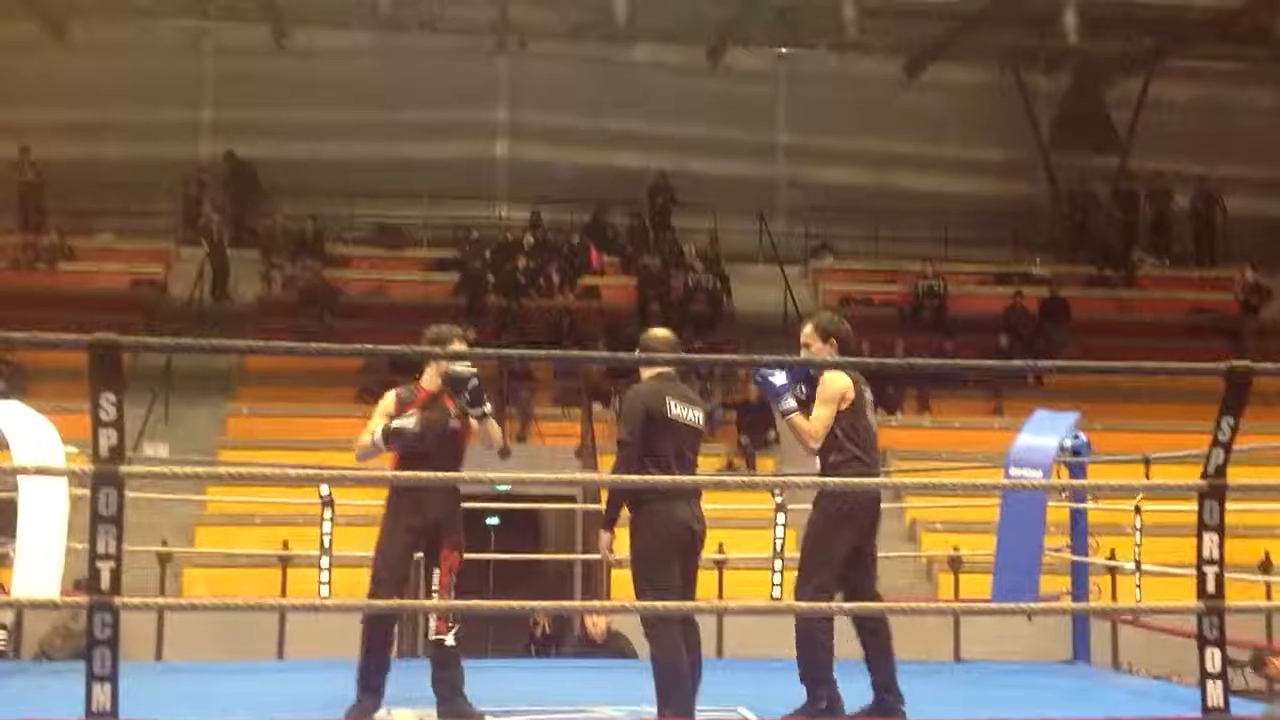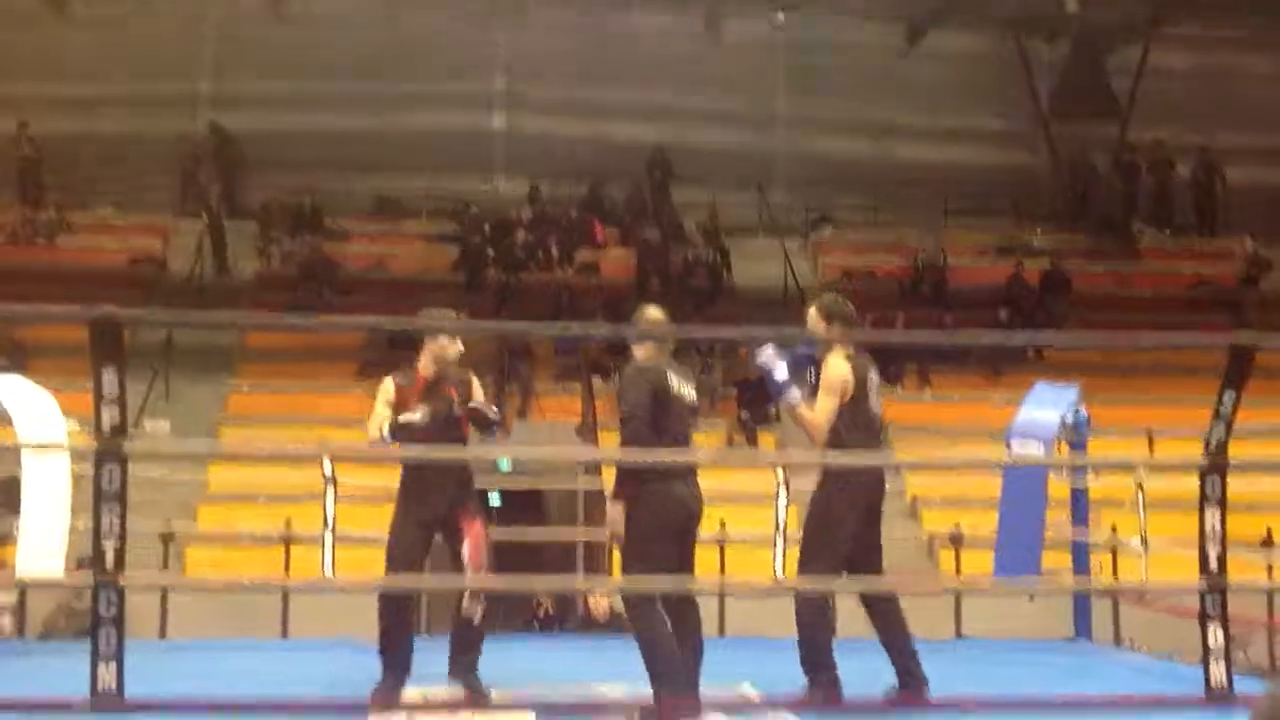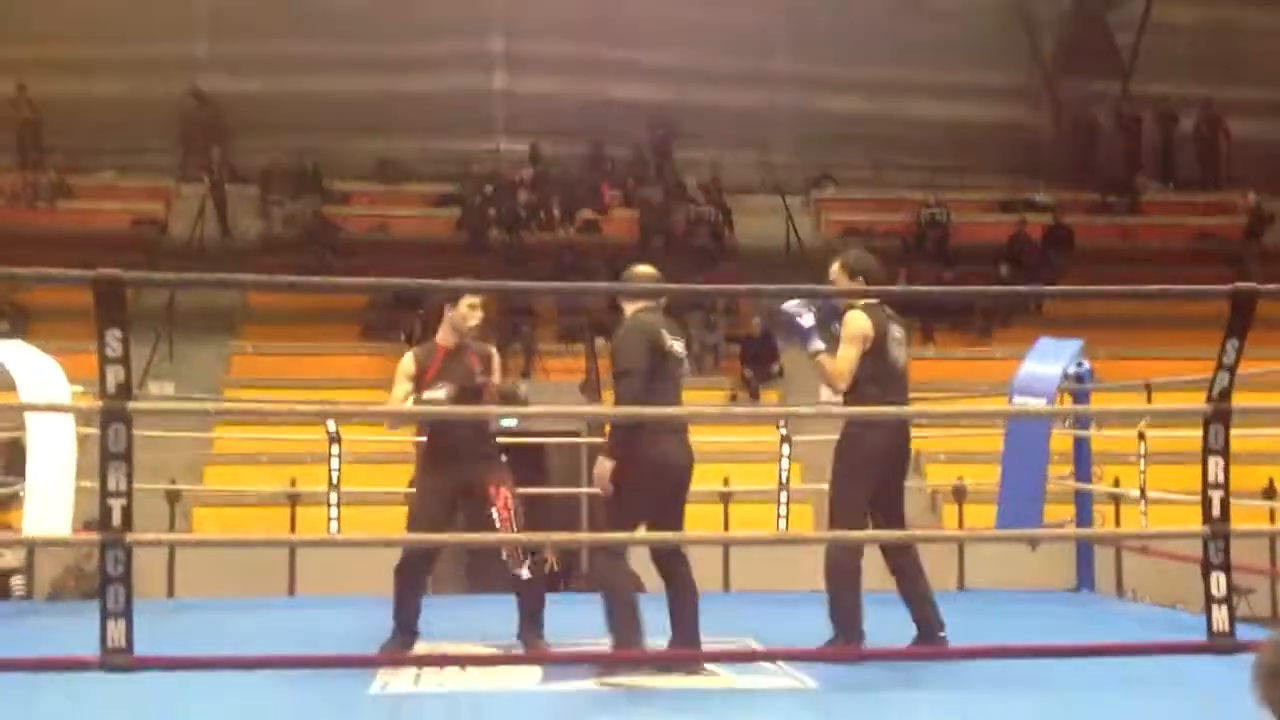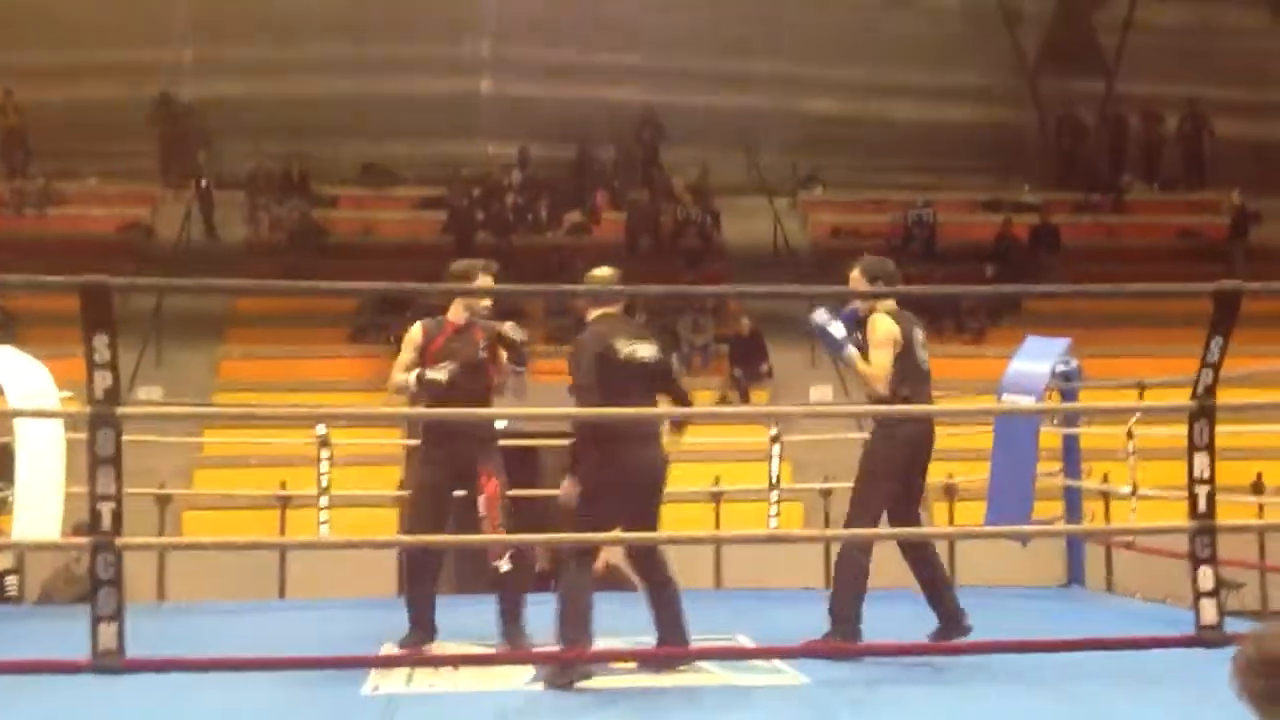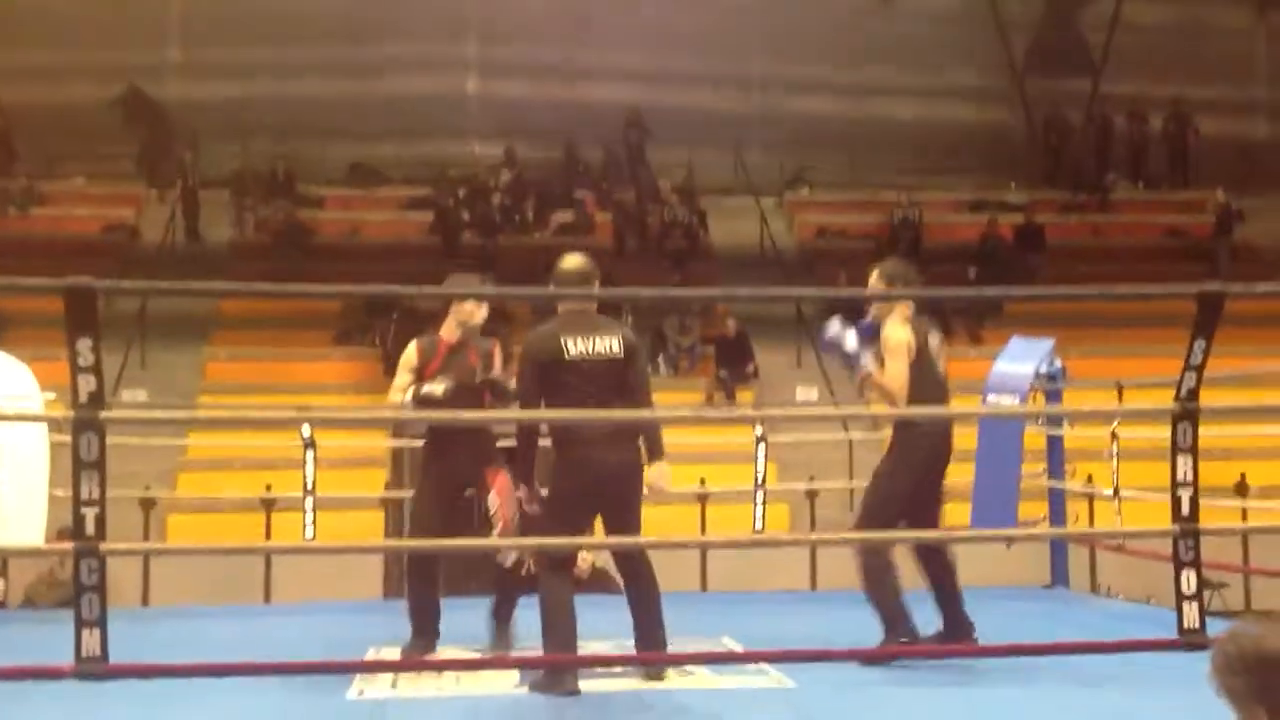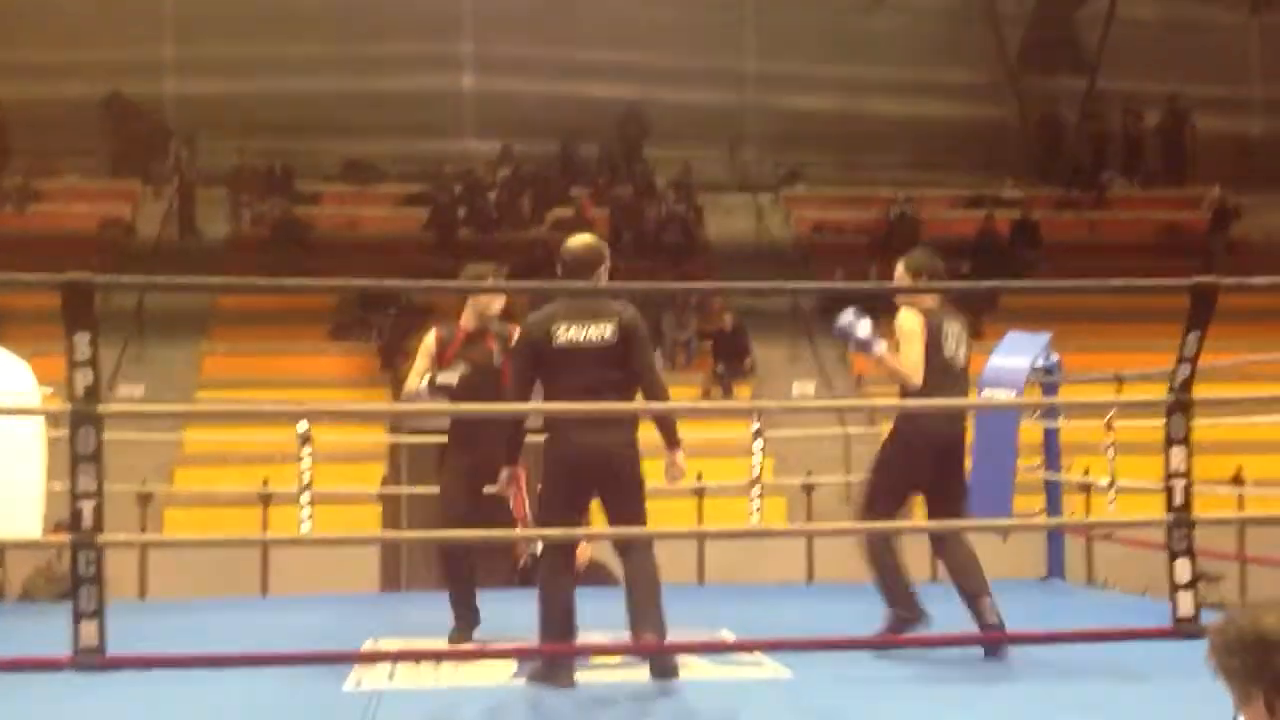
dt=0.2s
person 1, frame 1
left shoulder: (641, 395)
right shoulder: (695, 403)
left elbow: (627, 464)
left wrist: (608, 523)
left hip: (656, 515)
right hip: (690, 516)
left knee: (660, 618)
right knee: (682, 616)
person 1, frame 2
left shoulder: (640, 372)
right shoulder: (682, 378)
left elbow: (635, 437)
left wrist: (619, 496)
left hip: (655, 494)
right hip: (687, 493)
left knee: (640, 597)
right knee: (679, 595)
person 1, frame 3
left shoulder: (634, 329)
right shoulder: (670, 333)
left elbow: (630, 395)
left wrist: (610, 453)
left hip: (646, 451)
right hip: (677, 450)
left knee: (608, 548)
right knee: (669, 550)
left ankle: (628, 645)
right ankle: (686, 647)
person 1, frame 4
left shoulder: (590, 339)
right shoulder: (647, 340)
left elbow: (589, 410)
right elbow: (681, 398)
left wrist: (575, 474)
right wrist: (674, 427)
left hip: (615, 460)
right hip: (650, 458)
left knee: (577, 558)
right knee: (647, 552)
left ankle: (574, 655)
right ankle: (674, 644)
person 1, frame 5
left shoulder: (541, 340)
right shoulder: (622, 334)
left elbow: (528, 414)
right elbow: (641, 401)
left wrist: (522, 475)
right wrist: (656, 458)
left hip: (576, 462)
right hip: (623, 459)
left knee: (555, 564)
right knee: (631, 554)
left ankle: (561, 670)
right ankle: (654, 654)
person 1, frame 6
left shoulder: (539, 325)
right shoulder: (625, 317)
left elbow: (519, 397)
right elbow: (651, 385)
left wrist: (512, 459)
right wrist: (673, 444)
left hip: (565, 447)
right hip: (617, 444)
left knee: (557, 554)
right knee: (636, 546)
left ankle: (557, 662)
right ankle: (652, 641)
person 2, frame 1
left shoulder: (833, 379)
right shoulder: (854, 381)
left elbow: (813, 440)
left wrist: (784, 399)
right wrist: (799, 388)
left hip: (843, 495)
right hip: (862, 496)
left knee: (812, 594)
right knee: (862, 596)
person 2, frame 2
left shoulder: (836, 366)
right shoulder: (862, 365)
left elbow: (819, 432)
left wrist: (785, 389)
left hip: (845, 479)
right hip: (868, 479)
left knee: (813, 581)
right knee: (871, 581)
left ankle: (823, 683)
right ankle: (912, 680)
person 2, frame 3
left shoulder: (856, 319)
right shoulder: (889, 320)
left elbow: (839, 382)
left wrist: (812, 339)
right wrist: (831, 326)
left hip: (866, 432)
right hip: (894, 431)
left knee: (845, 534)
right knee: (892, 531)
left ankle: (847, 635)
right ankle: (930, 627)
person 2, frame 4
left shoulder: (881, 322)
right shoulder: (908, 321)
left elbow: (879, 385)
left wrist: (844, 346)
right wrist: (856, 334)
left hip: (896, 433)
right hip: (917, 431)
left knee: (859, 528)
right knee: (907, 525)
left ankle: (844, 630)
right ankle: (952, 616)
person 2, frame 5
left shoulder: (895, 330)
right shoulder: (925, 328)
left elbow: (897, 396)
left wrist: (863, 362)
right wrist: (873, 355)
left hip: (915, 442)
right hip: (935, 441)
left knee: (872, 534)
right knee: (924, 535)
left ankle: (900, 633)
right ankle: (958, 627)
person 2, frame 6
left shoulder: (910, 317)
right shoulder: (954, 321)
left elbow: (913, 379)
left wrist: (872, 346)
left hip: (919, 428)
right hip: (951, 431)
left knee: (875, 520)
right knee: (948, 531)
left ankle: (905, 611)
right ankle: (987, 618)
person 3, frame 1
left shoulder: (462, 400)
right shoulder: (397, 399)
left elbow: (498, 447)
right elbow: (361, 451)
left wrist: (478, 401)
right wrist: (387, 434)
left hip: (446, 509)
right hip: (404, 507)
left knee: (444, 603)
right knee: (382, 599)
person 3, frame 2
left shoulder: (466, 383)
right shoulder: (395, 386)
left elbow: (490, 434)
right elbow: (370, 441)
left wrist: (488, 419)
right wrist: (396, 426)
left hip: (459, 493)
right hip: (416, 494)
left knee: (476, 576)
right knee: (397, 587)
left ankle: (465, 668)
right ankle: (393, 675)
person 3, frame 3
left shoulder: (487, 355)
right shoulder: (416, 359)
left wrist: (510, 398)
right wrist: (421, 401)
left hip: (483, 460)
right hip: (438, 464)
left knee: (517, 543)
right knee: (417, 552)
left ankle: (531, 631)
right ankle: (403, 633)
person 3, frame 4
left shoulder: (494, 333)
right shoulder: (423, 332)
left elbow: (506, 380)
right elbow: (395, 381)
left wrist: (517, 355)
right wrist: (421, 379)
left hip: (480, 442)
right hip: (436, 443)
left knee: (497, 533)
right knee: (421, 537)
left ankle: (512, 626)
right ankle: (420, 627)
person 3, frame 5
left shoulder: (489, 351)
right shoulder: (419, 351)
left elbow: (498, 400)
right elbow: (393, 402)
left wrist: (504, 392)
right wrist: (419, 396)
left hip: (482, 453)
right hip: (439, 457)
left knee: (507, 522)
right knee: (424, 548)
right ankle: (423, 634)
person 3, frame 6
left shoulder: (510, 336)
right shoulder: (438, 339)
right elbow: (409, 391)
right wrist: (436, 381)
left hip: (503, 439)
right hip: (463, 444)
right ankle: (464, 619)
